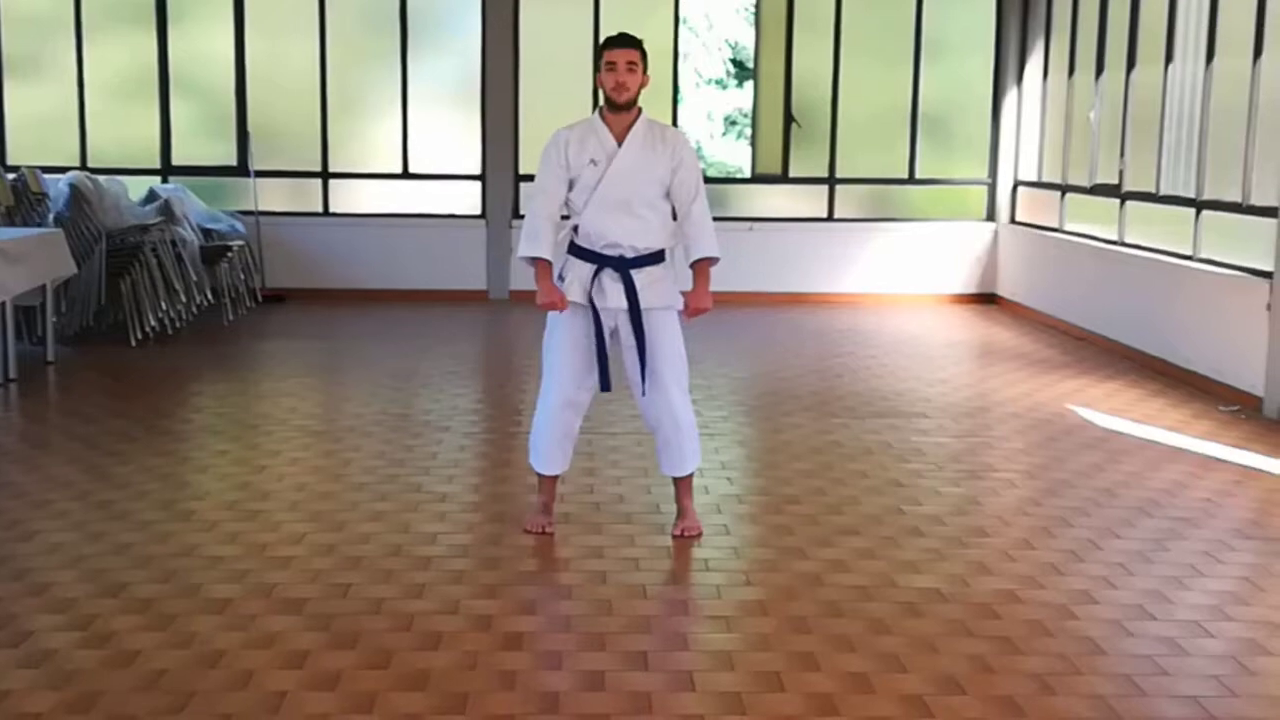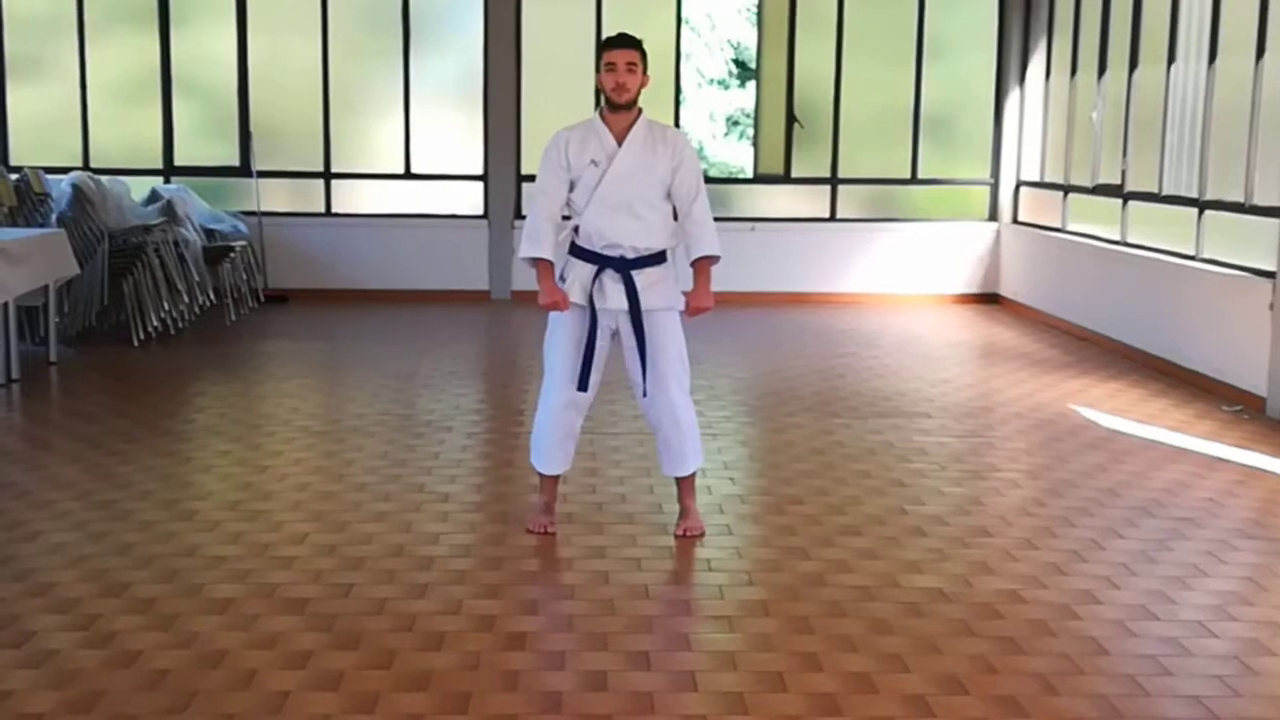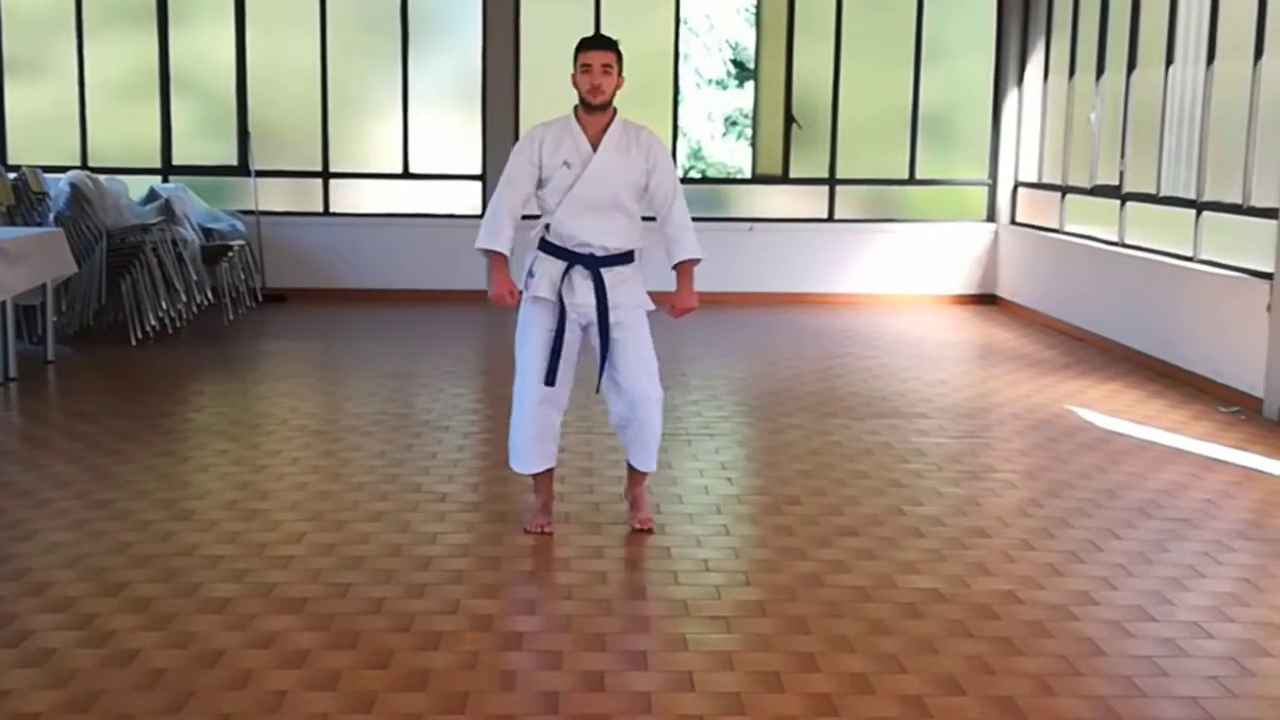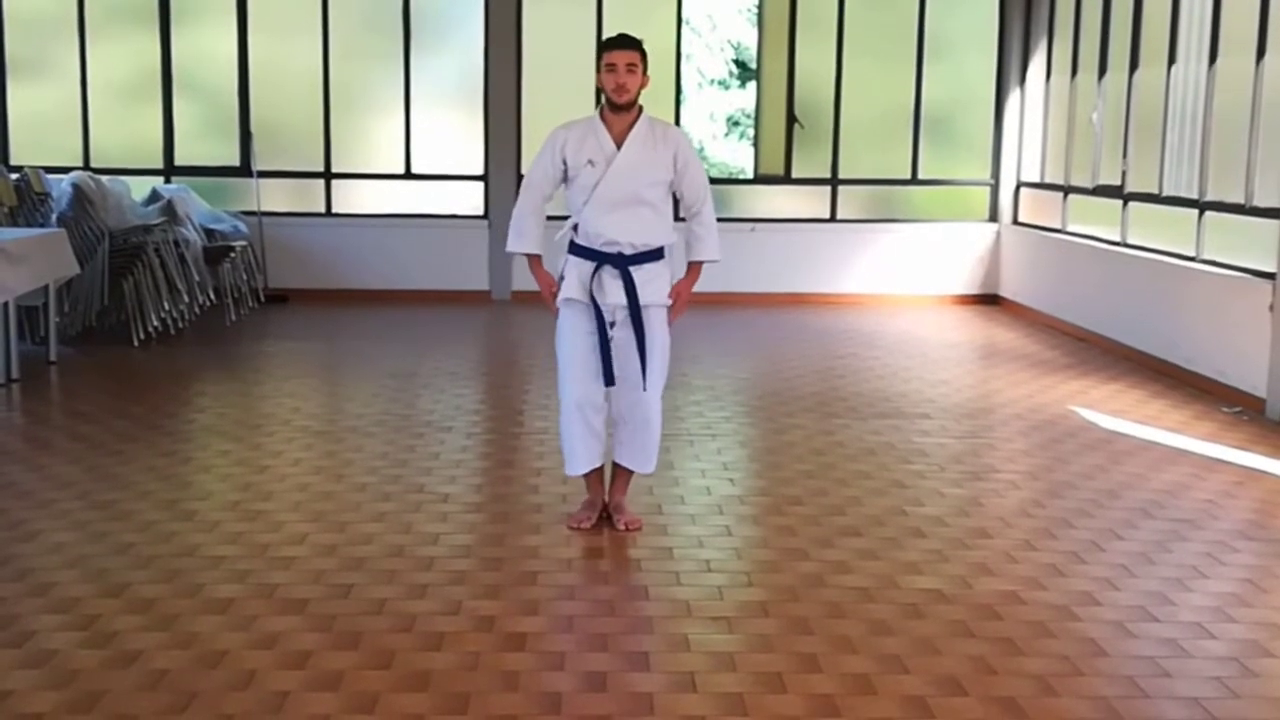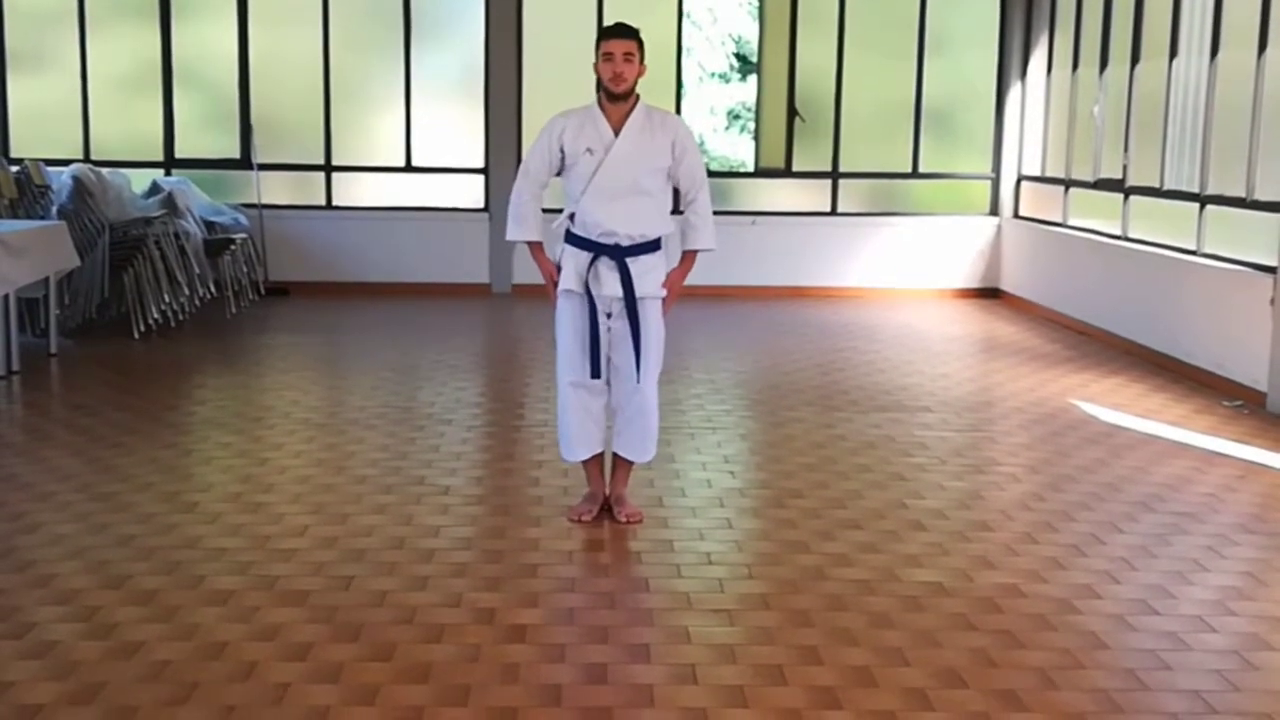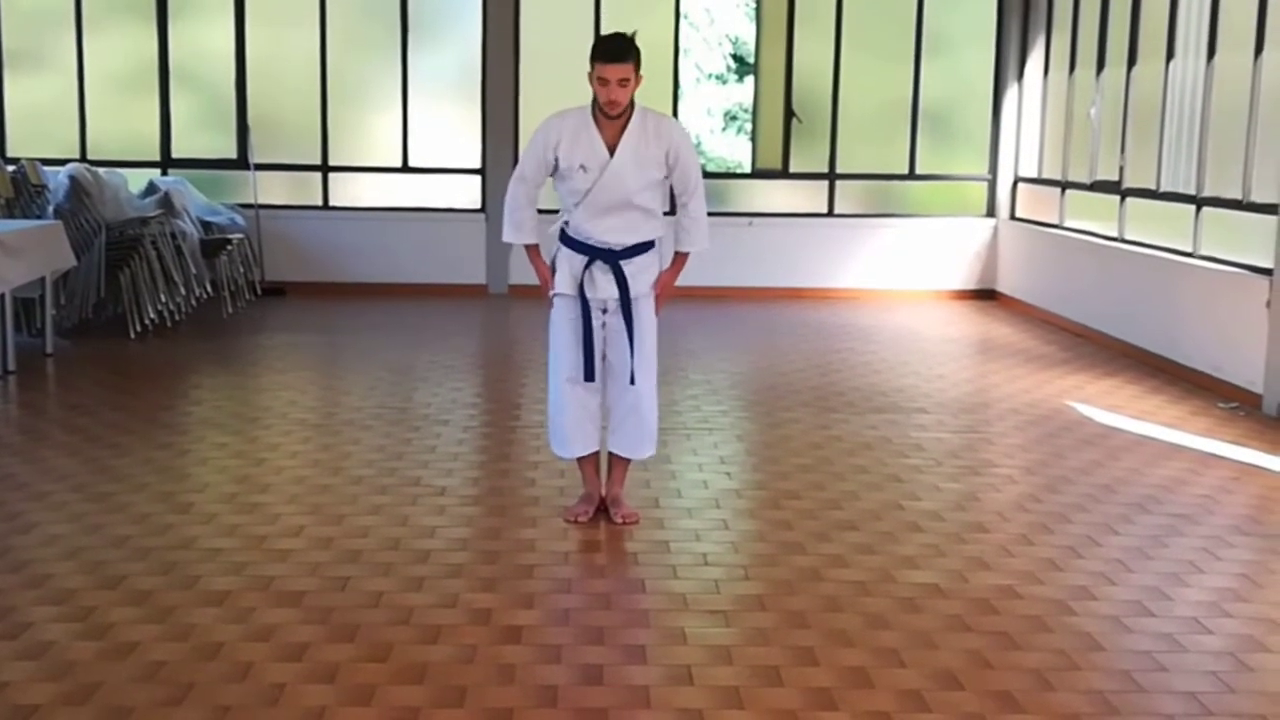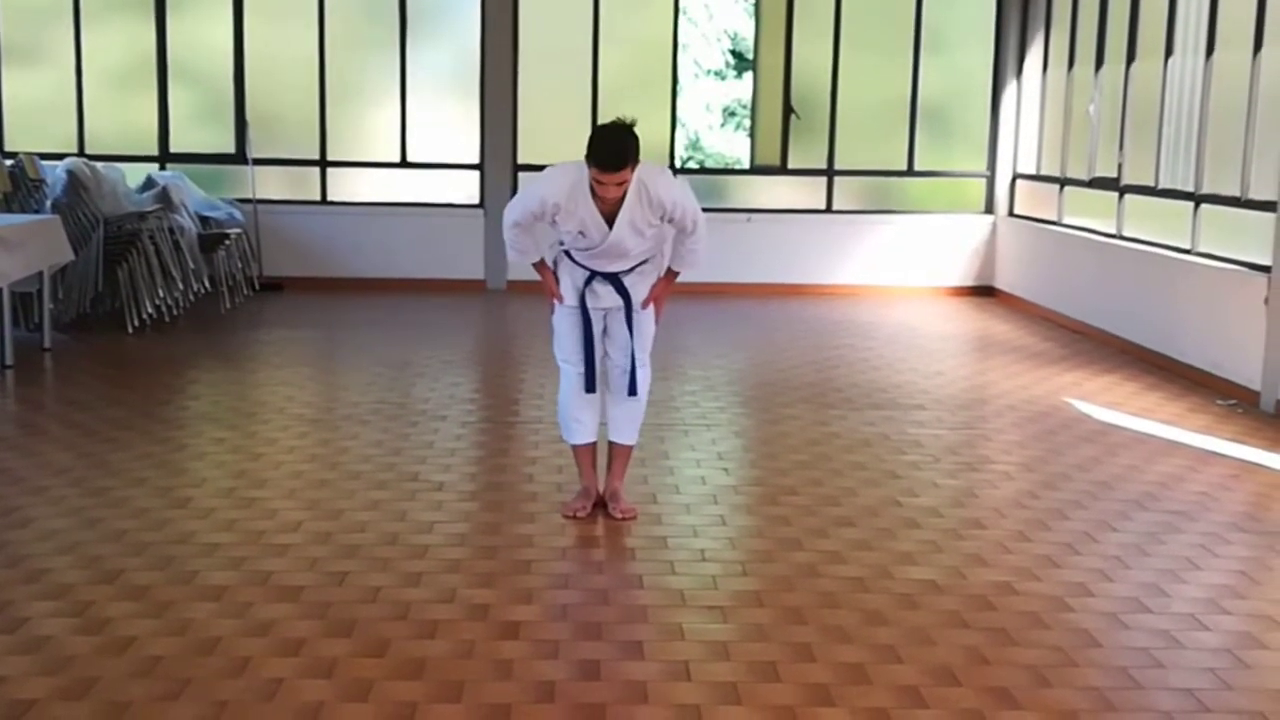
dt=0.7s
person 1, frame 1
left shoulder: (672, 144)
right shoulder: (568, 141)
left elbow: (694, 214)
right elbow: (543, 212)
left wrist: (701, 283)
right wrist: (544, 279)
left hip: (649, 282)
right hip: (582, 279)
left knee: (667, 394)
right knee: (561, 393)
left ankle: (685, 503)
right ankle: (545, 499)
person 1, frame 2
left shoulder: (672, 144)
right shoulder: (568, 143)
left elbow: (694, 213)
right elbow: (544, 213)
left wrist: (702, 282)
right wrist: (546, 280)
left hip: (650, 282)
right hip: (583, 279)
left knee: (669, 395)
right knee: (562, 392)
left ankle: (687, 502)
right ankle: (547, 498)
person 1, frame 3
left shoulder: (644, 145)
right shoulder: (541, 140)
left elbow: (672, 212)
right elbow: (506, 204)
left wrist: (685, 282)
right wrist: (499, 269)
left hip: (616, 280)
right hip: (552, 277)
left knee: (641, 394)
right knee: (538, 390)
left ankle: (636, 492)
right ankle: (543, 499)
person 1, frame 4
left shoulder: (672, 142)
right shoulder: (567, 139)
left elbow: (700, 210)
right elbow: (530, 203)
left wrist: (690, 279)
right wrist: (538, 272)
left hip: (646, 280)
right hip: (583, 277)
left knee: (640, 393)
right knee: (580, 392)
left ankle: (618, 497)
right ankle: (594, 494)
person 1, frame 5
left shoulder: (669, 130)
right shoulder: (565, 128)
left elbow: (697, 197)
right elbow: (526, 190)
left wrist: (683, 267)
right wrist: (541, 260)
left hip: (643, 270)
right hip: (580, 267)
left knee: (637, 382)
right knee: (580, 378)
left ankle: (620, 488)
right ankle: (594, 487)
person 1, frame 6
left shoulder: (667, 134)
right shoulder: (558, 130)
left elbow: (692, 200)
right elbow: (521, 193)
left wrist: (674, 269)
right wrist: (538, 262)
left hip: (637, 270)
right hip: (575, 267)
left knee: (635, 380)
right knee: (573, 378)
left ankle: (615, 488)
right ankle: (590, 487)
person 1, frame 7
left shoulder: (663, 189)
right shoulder: (554, 187)
left elbow: (692, 228)
right elbow: (515, 221)
left wrist: (667, 280)
right wrist: (545, 273)
left hip: (636, 282)
right hip: (576, 280)
left knee: (630, 376)
right knee: (578, 375)
left ankle: (614, 485)
right ankle: (587, 484)
